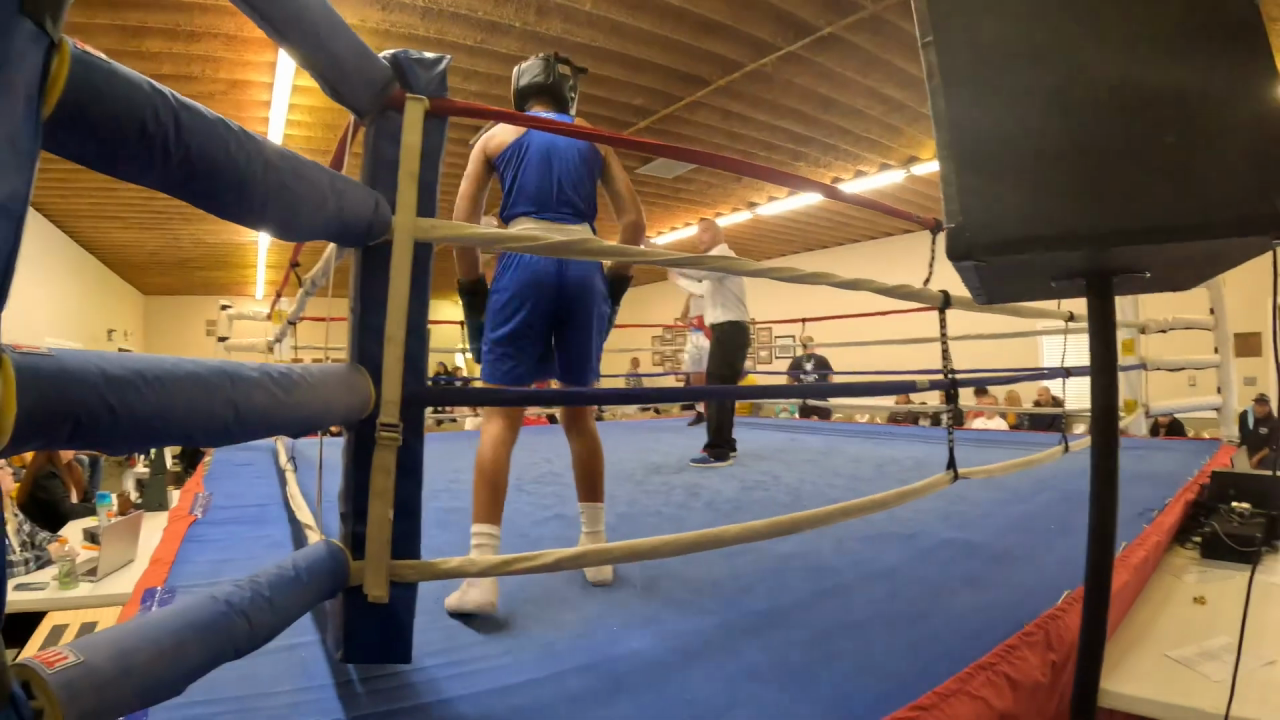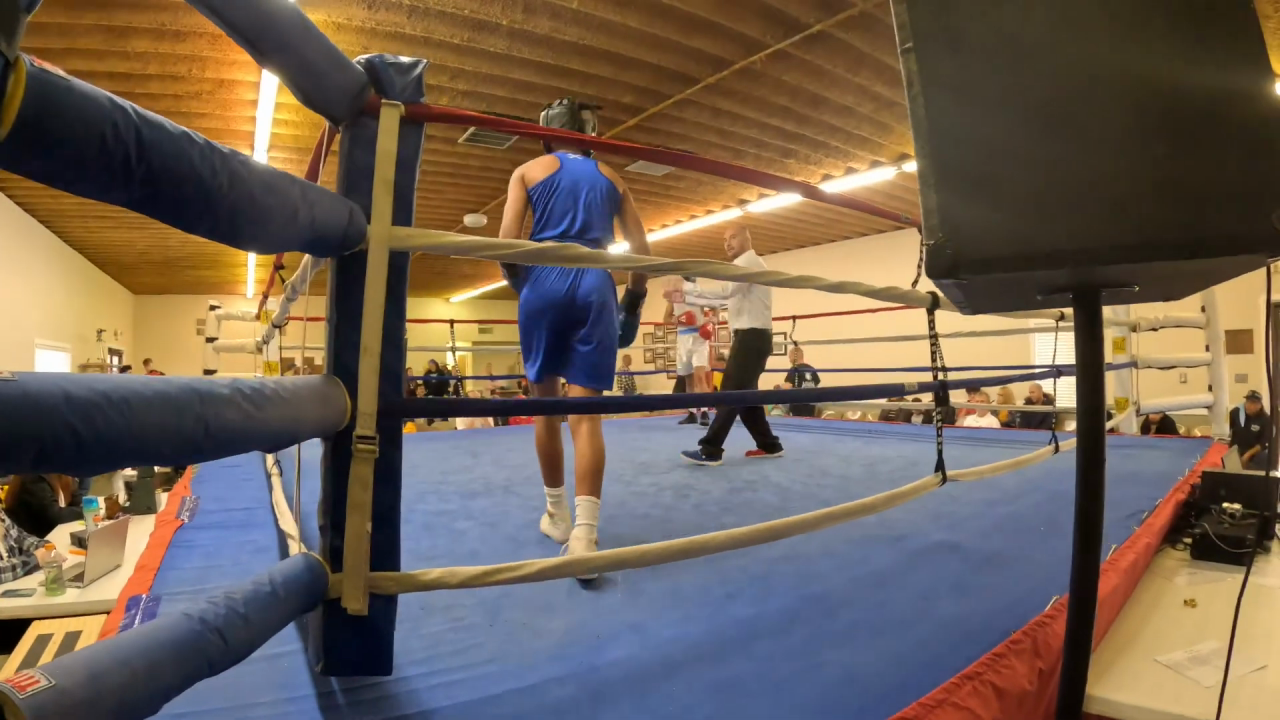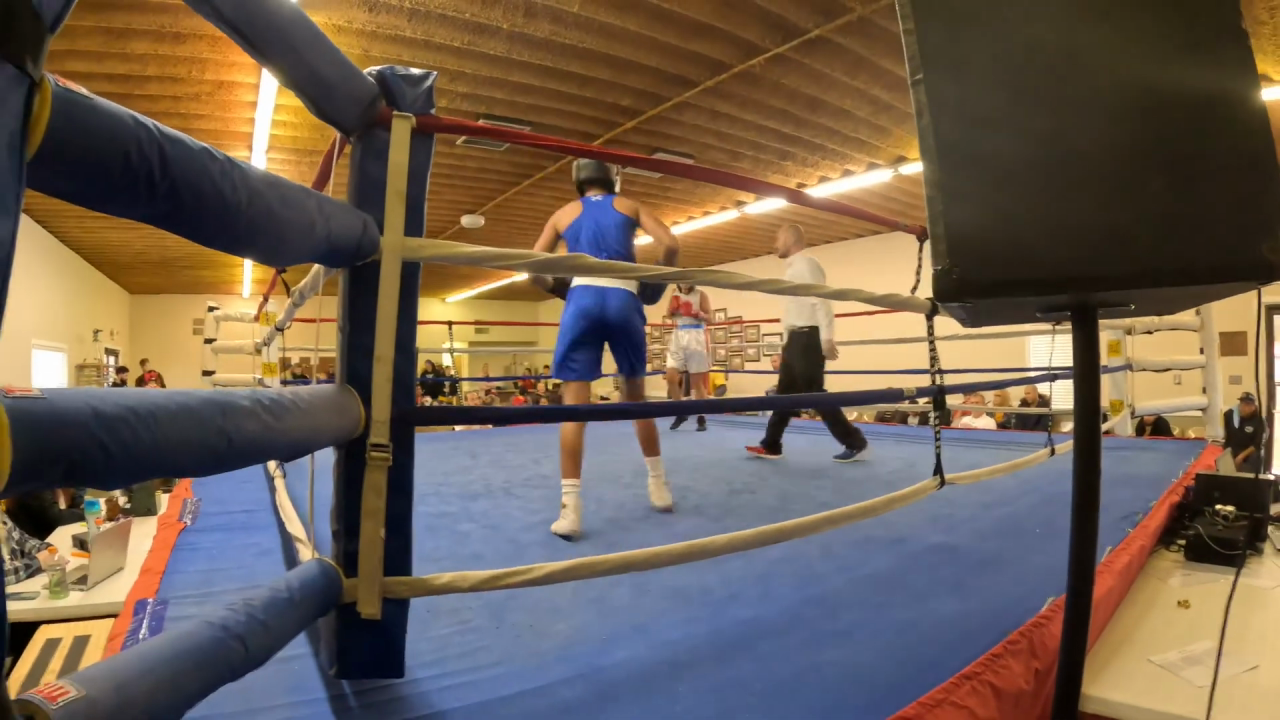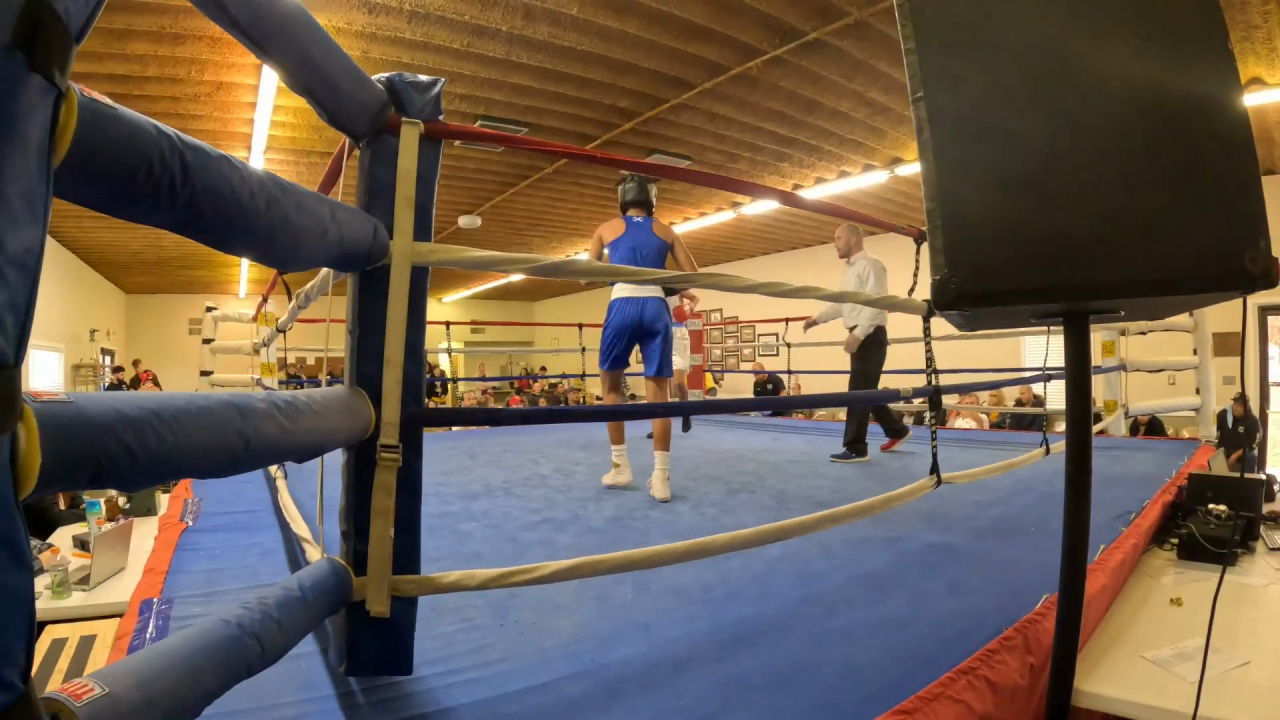
dt=0.5s
person 1, frame 1
left shoulder: (495, 135)
right shoulder: (591, 137)
left elbow: (461, 222)
right elbow: (633, 218)
left wrist: (472, 292)
right wrist: (616, 283)
left hip: (523, 265)
right hip: (582, 268)
left knee: (501, 417)
right knee: (579, 416)
left ankle: (480, 571)
right ankle: (596, 550)
person 1, frame 2
left shoulder: (528, 171)
right shoulder: (611, 177)
left elbow: (507, 242)
right elbow: (641, 250)
left wrist: (519, 278)
right wrist: (634, 301)
left hip: (546, 281)
right hip: (595, 285)
left knee: (546, 405)
right knee: (585, 414)
left ankle: (557, 516)
right ankle: (583, 536)
person 1, frame 3
left shoulder: (564, 215)
right shoulder: (630, 207)
right elbow: (670, 244)
left wrist: (558, 286)
left hip: (582, 300)
right hip: (623, 300)
left knee: (574, 406)
right knee: (635, 397)
left ankle: (570, 509)
right ankle: (658, 486)
person 1, frame 4
left shoulder: (607, 229)
right shoulder: (665, 232)
left hip: (622, 306)
right hip: (655, 307)
left knee: (612, 388)
right knee: (657, 394)
left ankle: (619, 466)
right ankle: (661, 477)
person 2, frame 1
left shoulder: (722, 256)
right shoulder: (718, 259)
left elbow: (696, 271)
right elbow: (705, 289)
right wrist: (677, 279)
left hip: (729, 331)
right hip: (729, 332)
left ankle: (718, 452)
right ankle: (726, 445)
person 2, frame 2
left shoulder: (749, 263)
right shoulder: (742, 266)
left elbow: (724, 290)
right elbow: (726, 298)
left wrist: (686, 289)
right wrist: (686, 298)
left hip: (752, 337)
right hip: (748, 337)
left knee: (731, 393)
right knee: (744, 394)
left ankle: (709, 450)
right ankle: (769, 445)
person 2, frame 3
left shoulder: (806, 264)
right shoulder: (794, 267)
left elbow: (820, 301)
left wrist: (827, 337)
left hip: (807, 337)
right hip: (797, 338)
left knee: (813, 393)
right knee: (785, 392)
left ankle: (854, 442)
right ankle: (770, 445)
person 2, frame 4
left shoulder: (870, 265)
right shoulder: (850, 269)
right elbow: (841, 303)
left wrist: (857, 333)
right wrist: (818, 319)
left hip: (869, 336)
right hip: (859, 337)
left knee: (859, 390)
right knee: (865, 390)
left ankle: (855, 448)
right ankle: (896, 431)
